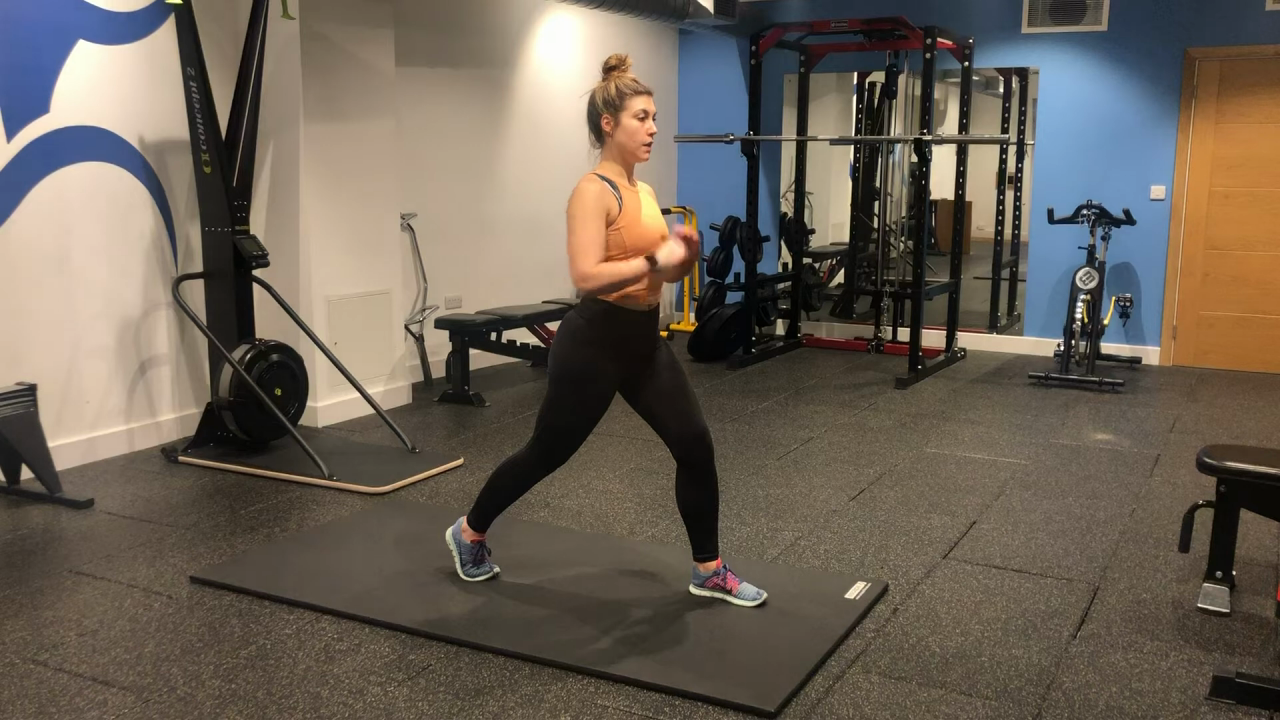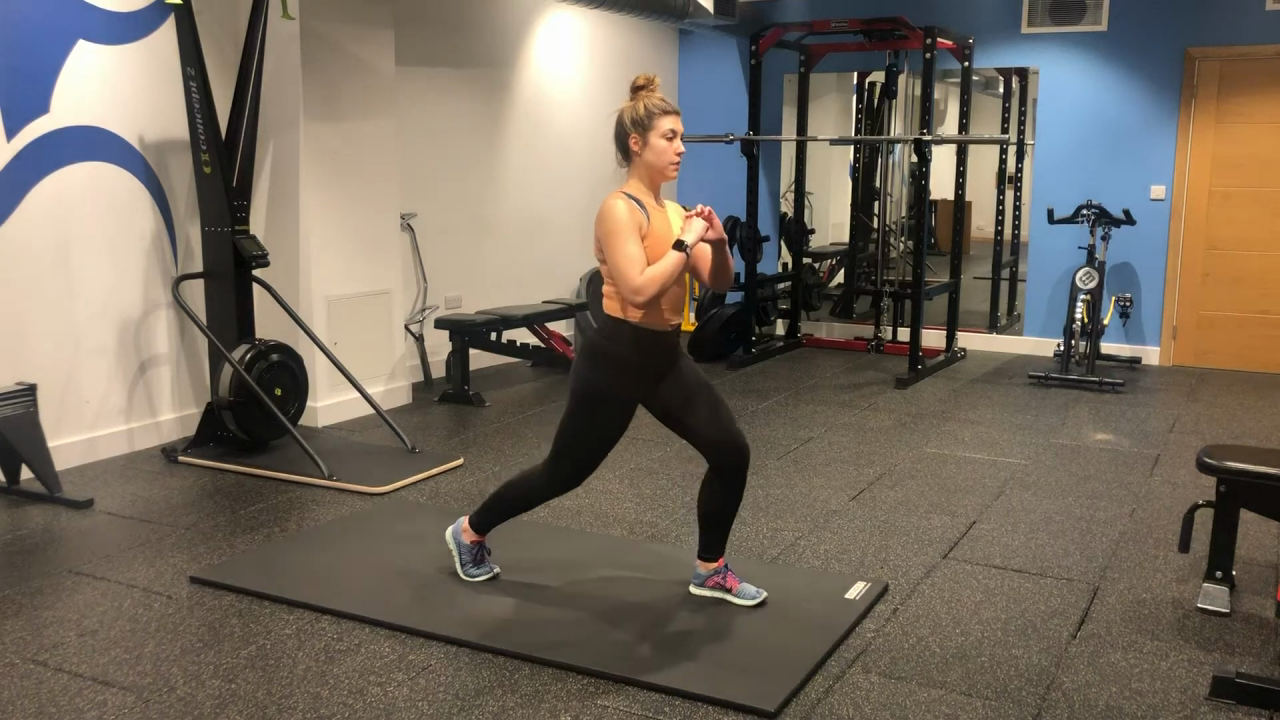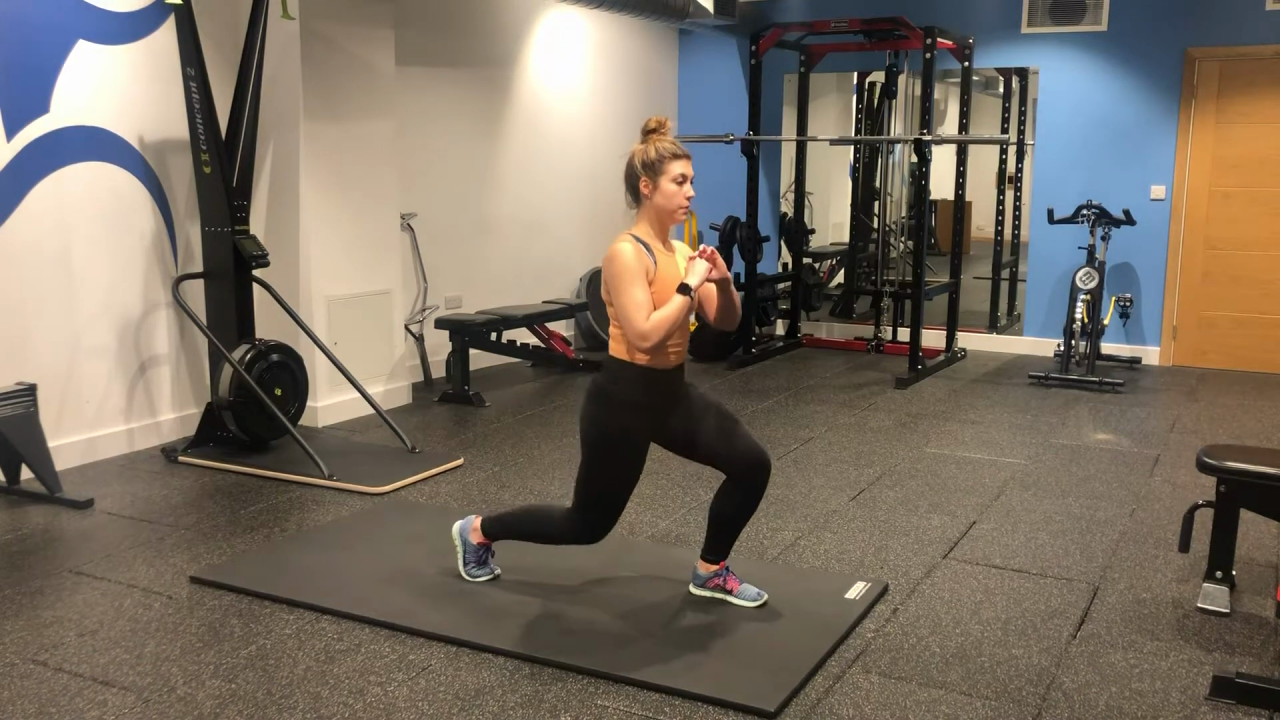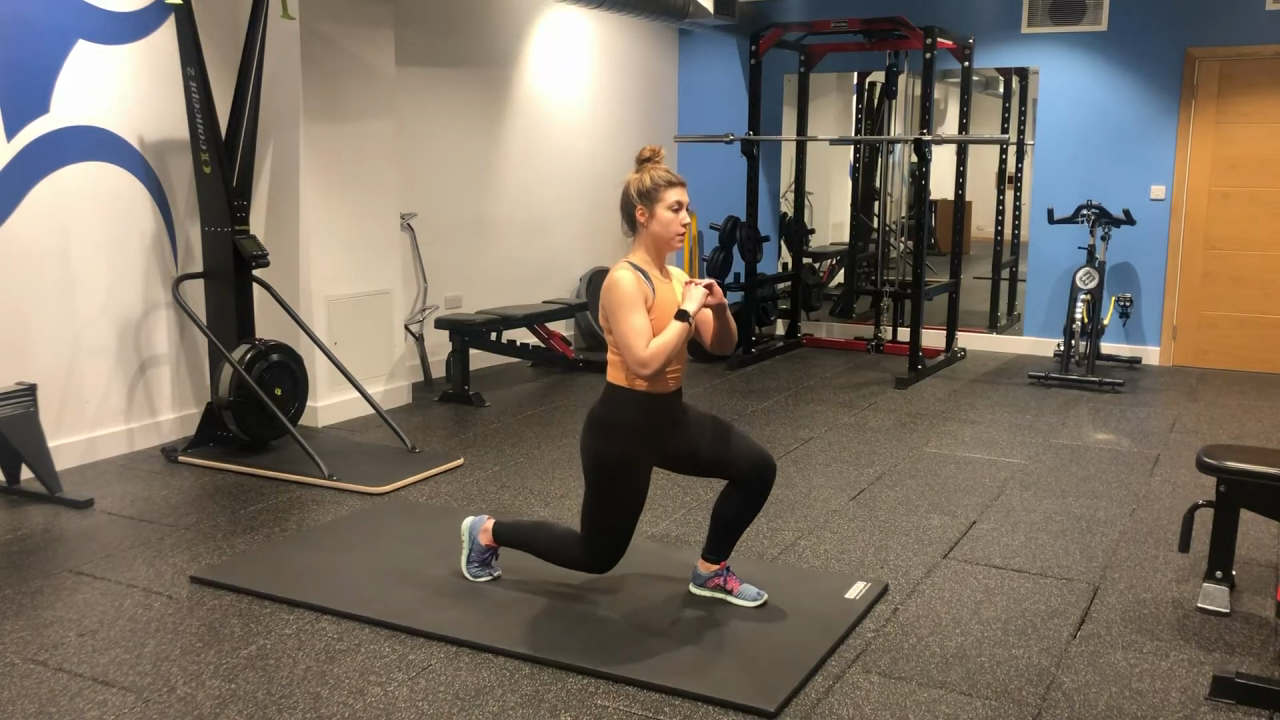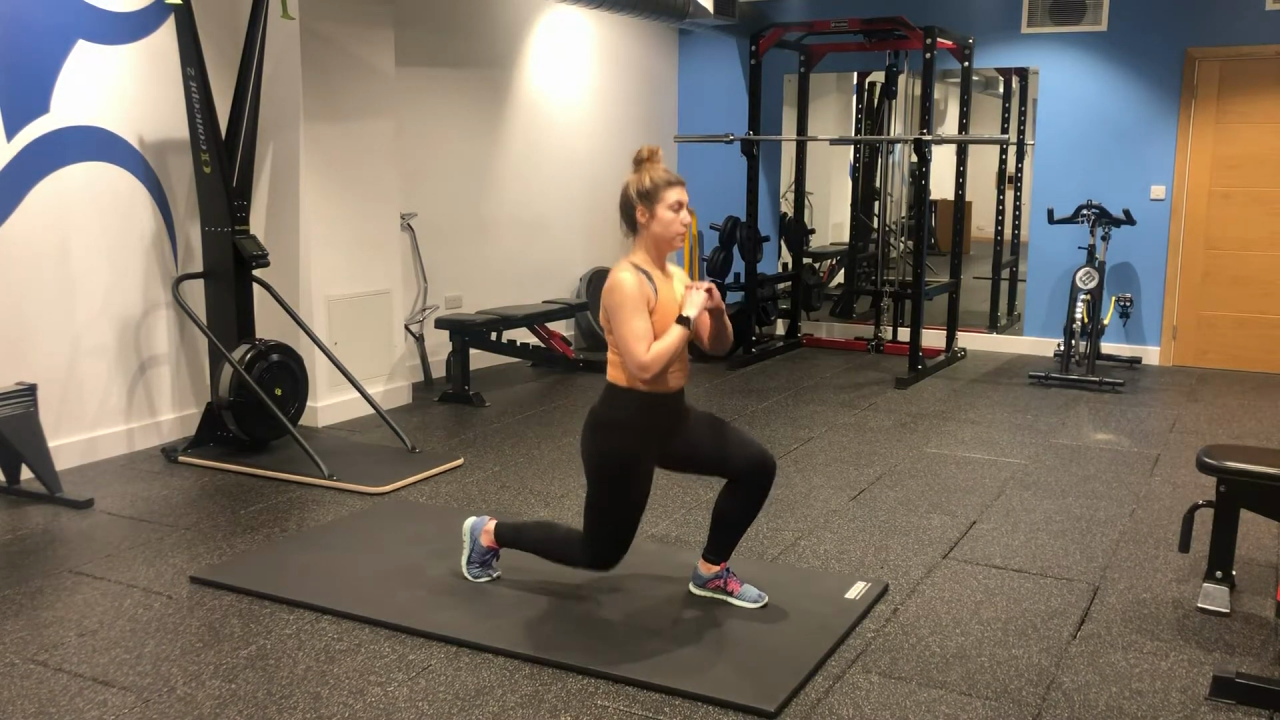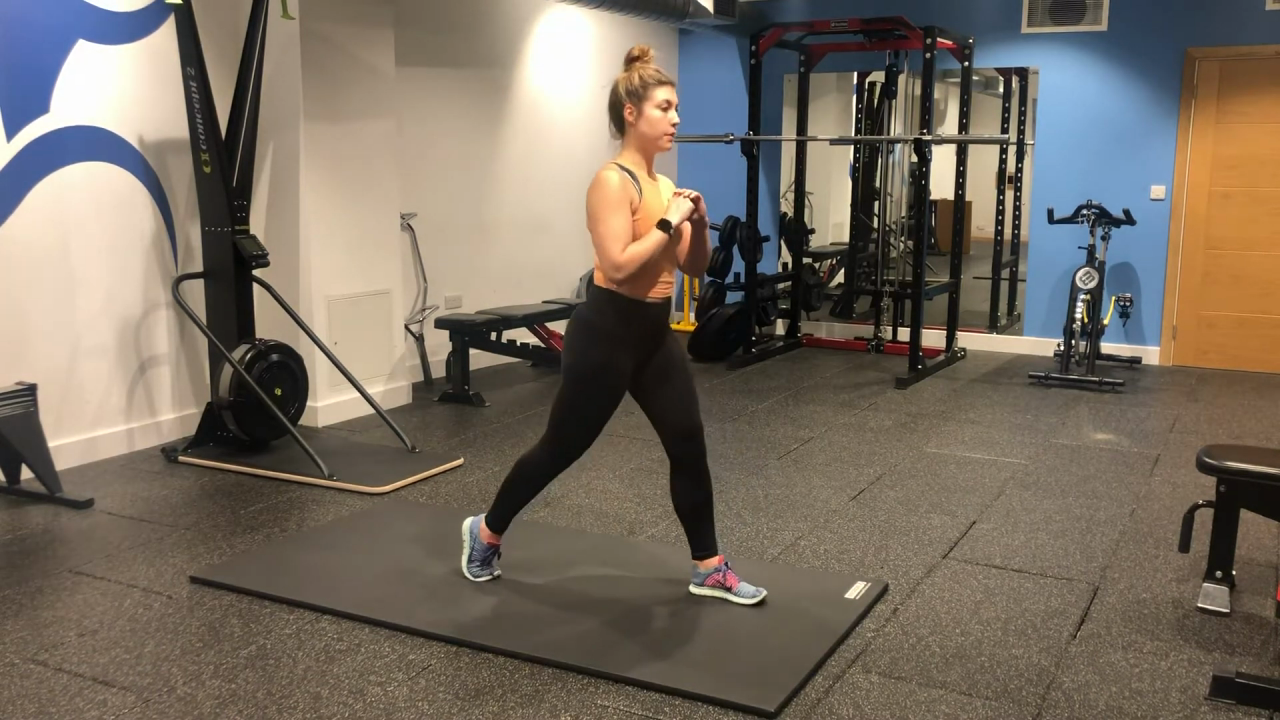
dt=0.7s
person 1, frame 1
left shoulder: (645, 193)
right shoulder: (593, 191)
left elbow: (650, 264)
right elbow: (587, 275)
left wrist: (683, 249)
right wrist: (657, 259)
left hip: (644, 339)
right hip: (594, 340)
left knee: (695, 446)
right knee: (547, 453)
left ankle: (709, 570)
right ankle: (469, 532)
person 1, frame 2
left shoulder: (673, 211)
right shoulder: (619, 209)
left elbow: (719, 283)
right elbow: (638, 289)
left wrist: (717, 243)
right wrist: (686, 243)
left hip: (665, 356)
right hip: (615, 358)
left knee: (731, 452)
right knee: (564, 472)
left ankle: (710, 570)
right ankle: (469, 532)
person 1, frame 3
left shoulder: (680, 251)
right shoulder: (626, 253)
left elbow: (727, 322)
right elbow: (645, 335)
left wrist: (722, 281)
right wrist: (689, 285)
left hip: (671, 392)
right hip: (623, 398)
left knee: (752, 464)
right knee: (588, 523)
left ankle: (710, 571)
right ankle: (478, 531)
person 1, frame 4
left shoulder: (674, 277)
right shoulder: (624, 280)
left elbow: (723, 347)
right elbow: (644, 362)
left wrist: (719, 307)
right wrist: (687, 311)
left hip: (669, 415)
right hip: (622, 423)
left knee: (757, 468)
right knee: (598, 554)
left ankle: (710, 571)
right ankle: (487, 532)
person 1, frame 5
left shoulder: (675, 277)
right shoulder: (626, 282)
left elbow: (719, 347)
right elbow: (643, 367)
left wrist: (716, 311)
right wrist: (687, 316)
left hip: (672, 416)
right hip: (624, 424)
left knee: (757, 466)
right knee: (601, 553)
left ankle: (711, 571)
right ankle: (489, 532)
person 1, frame 6
left shoulder: (664, 184)
right shoulder: (612, 181)
left elbow: (694, 267)
right elbow: (618, 266)
left wrist: (698, 222)
right wrist: (669, 222)
left hip: (654, 333)
right hip: (607, 332)
left knee: (689, 447)
right knee: (561, 448)
left ankle: (709, 569)
right ankle: (485, 532)
